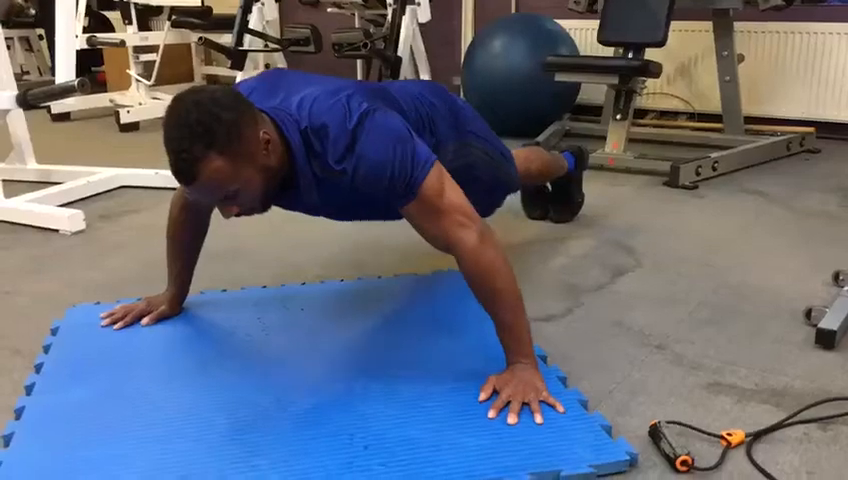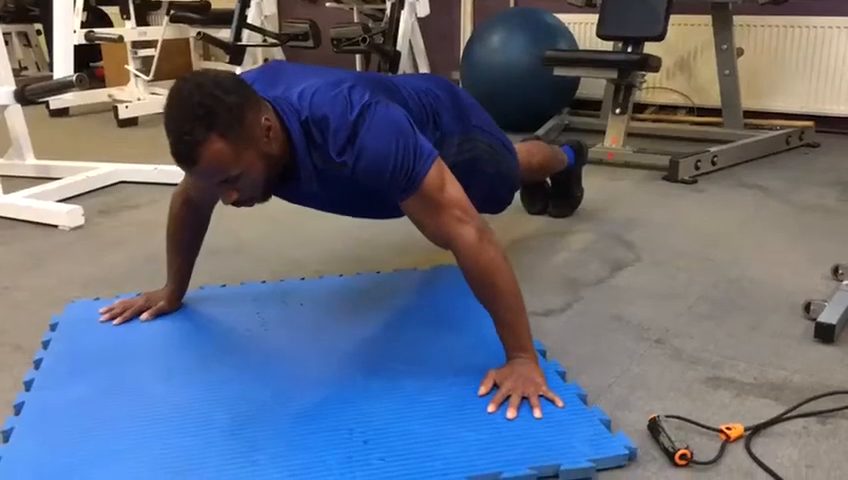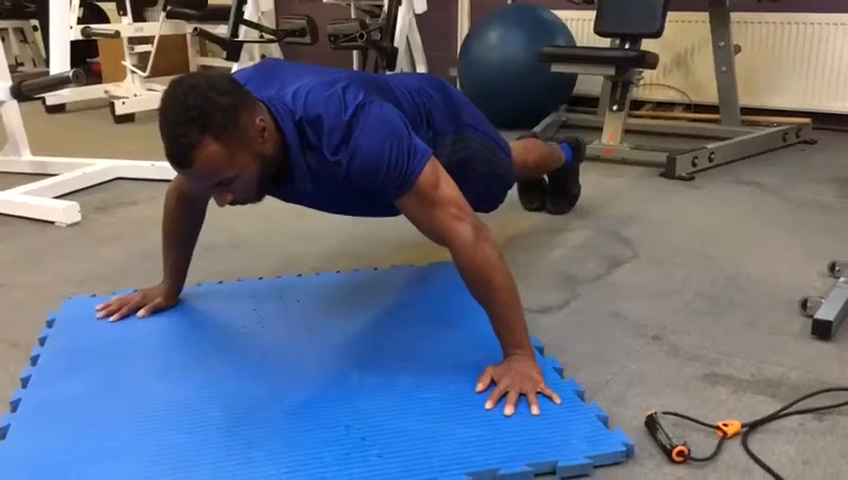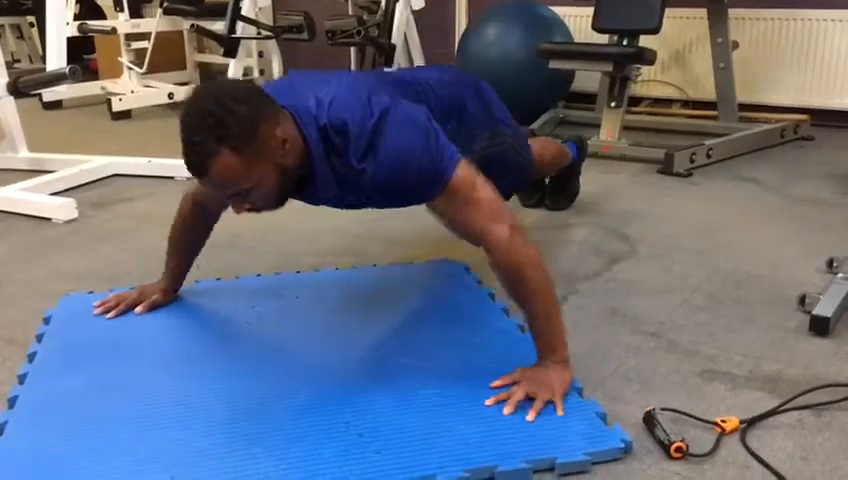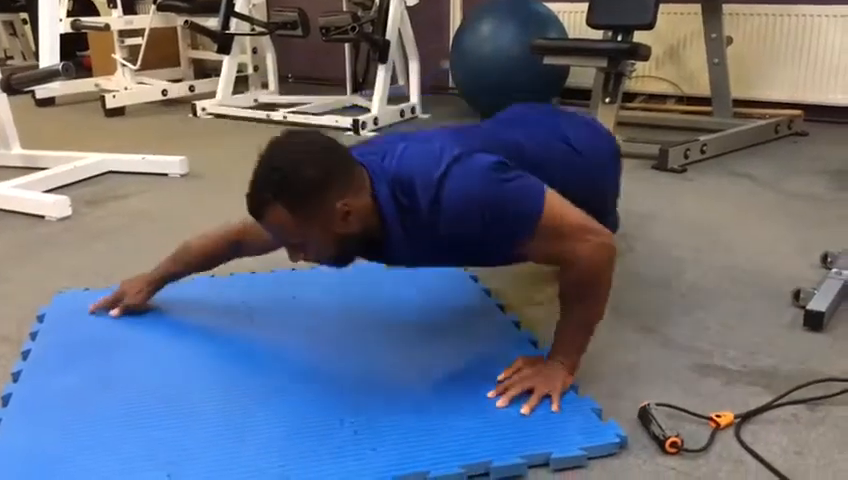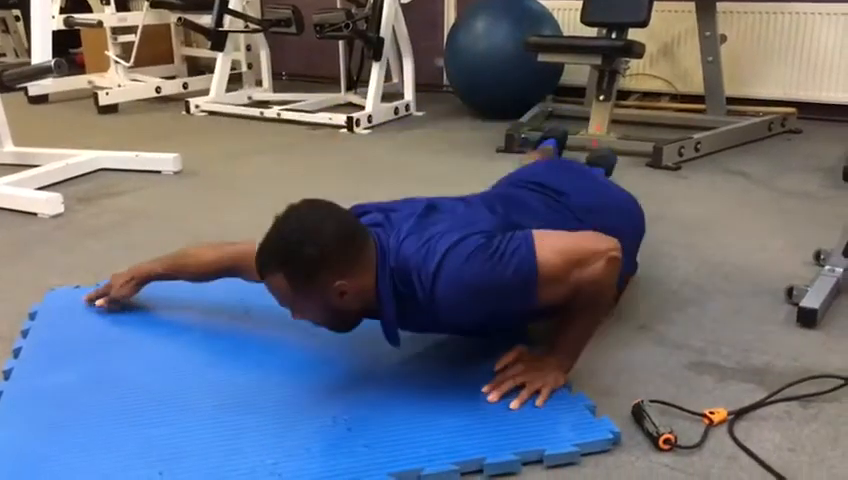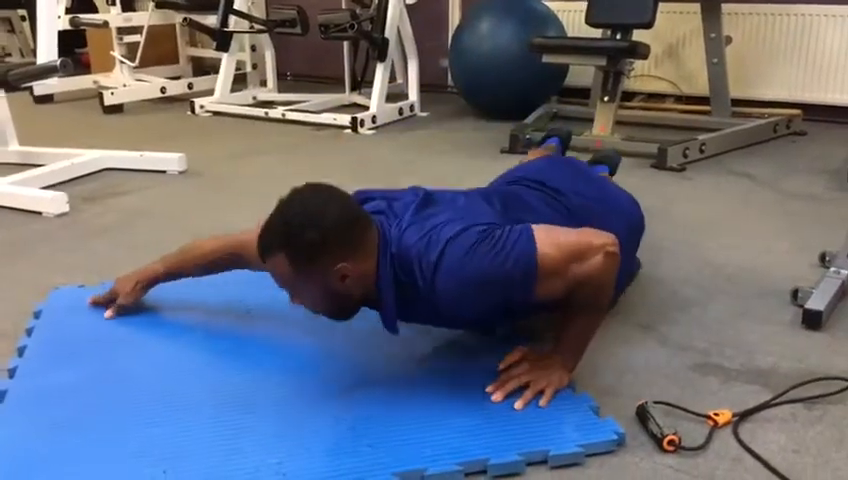
dt=0.4s
person 1, frame 1
left shoulder: (357, 141)
right shoulder: (225, 132)
left elbow: (469, 239)
right elbow: (189, 206)
left wrist: (522, 364)
right wrist: (173, 295)
left hip: (443, 134)
right hip: (398, 143)
left knee: (508, 176)
right knee: (506, 174)
left ankle: (565, 164)
right ankle: (551, 173)
person 1, frame 2
left shoulder: (359, 132)
right shoulder: (224, 126)
left elbow: (468, 235)
right elbow: (190, 201)
left wrist: (522, 359)
right wrist: (172, 290)
left hip: (447, 129)
right hip: (402, 139)
left knee: (507, 173)
right knee: (510, 170)
left ankle: (565, 159)
right ankle: (547, 172)
person 1, frame 3
left shoulder: (353, 132)
right shoulder: (219, 124)
left elbow: (463, 233)
right elbow: (184, 195)
left wrist: (519, 356)
right wrist: (169, 286)
left hip: (438, 126)
left knee: (503, 171)
left ankle: (562, 156)
right ankle: (545, 154)
person 1, frame 4
left shoulder: (378, 137)
right shoulder: (237, 138)
left elbow: (501, 233)
right elbow: (200, 204)
left wrist: (554, 362)
right wrist: (168, 283)
left hip: (463, 114)
left knee: (517, 167)
right knee: (507, 169)
left ankle: (567, 155)
right ankle: (558, 155)
person 1, frame 5
left shoulder: (455, 194)
right shoulder: (328, 187)
left elbow: (594, 247)
right elbow: (237, 237)
left wrist: (561, 363)
right wrist: (153, 280)
left hip: (579, 153)
right hip: (516, 136)
person 1, frame 6
left shoulder: (453, 282)
right shoulder: (354, 238)
left elbow: (603, 255)
right elbow: (232, 254)
left wrist: (556, 361)
right wrist: (143, 272)
left hip: (598, 218)
right hip: (528, 195)
left ankle: (573, 161)
right ankle: (548, 149)
person 1, frame 7
left shoulder: (453, 272)
right shoulder: (356, 226)
left elbow: (599, 251)
right elbow: (237, 245)
left wrist: (560, 359)
right wrist: (148, 274)
left hip: (600, 218)
right hip: (526, 195)
left ankle: (599, 170)
right ankle: (550, 147)
